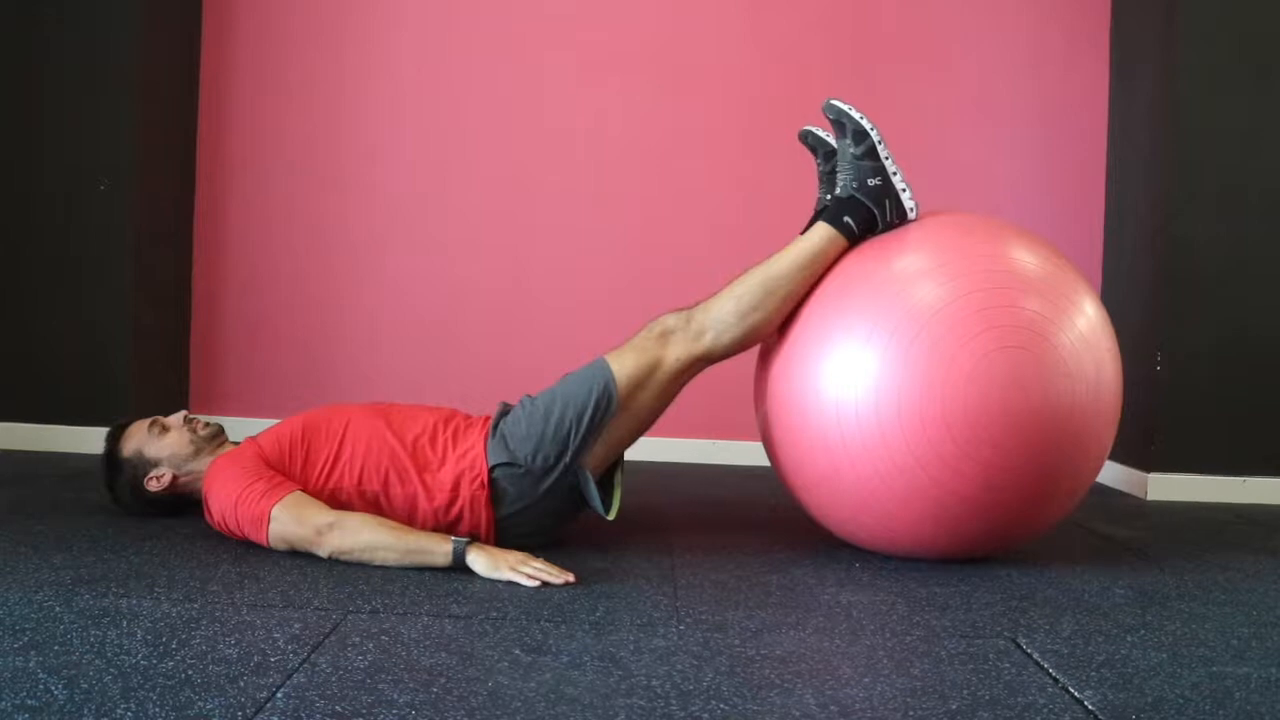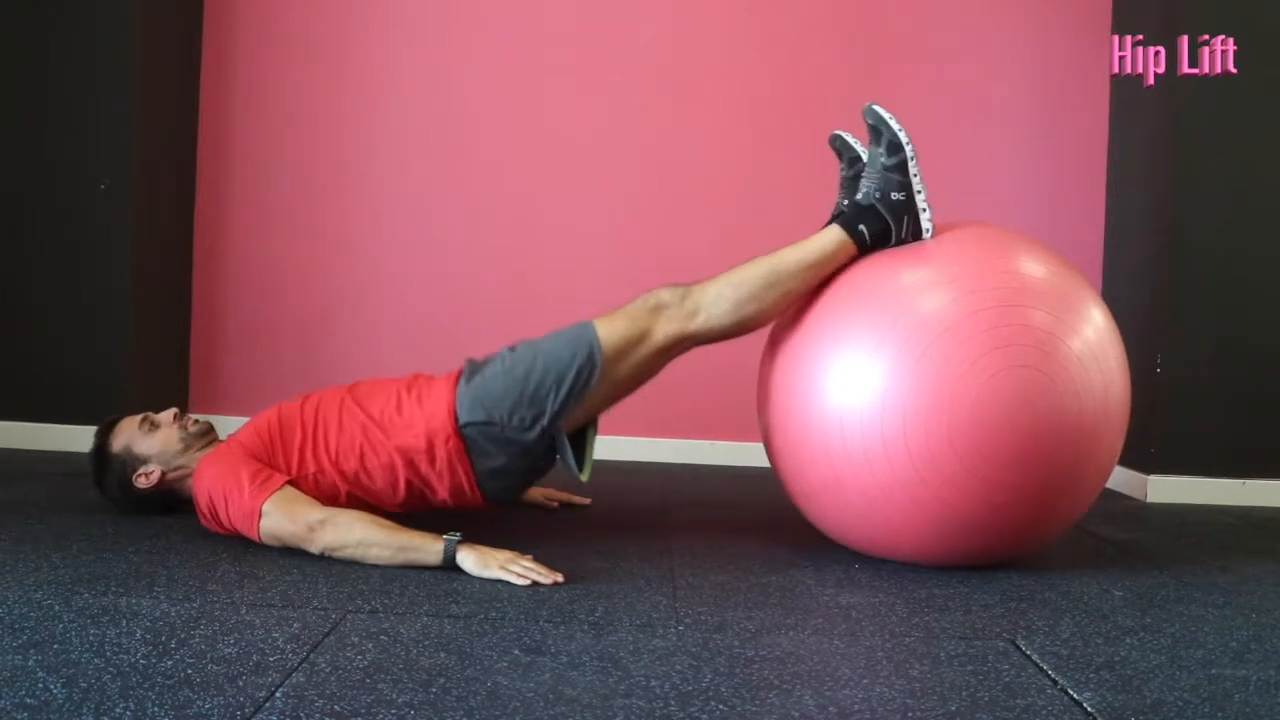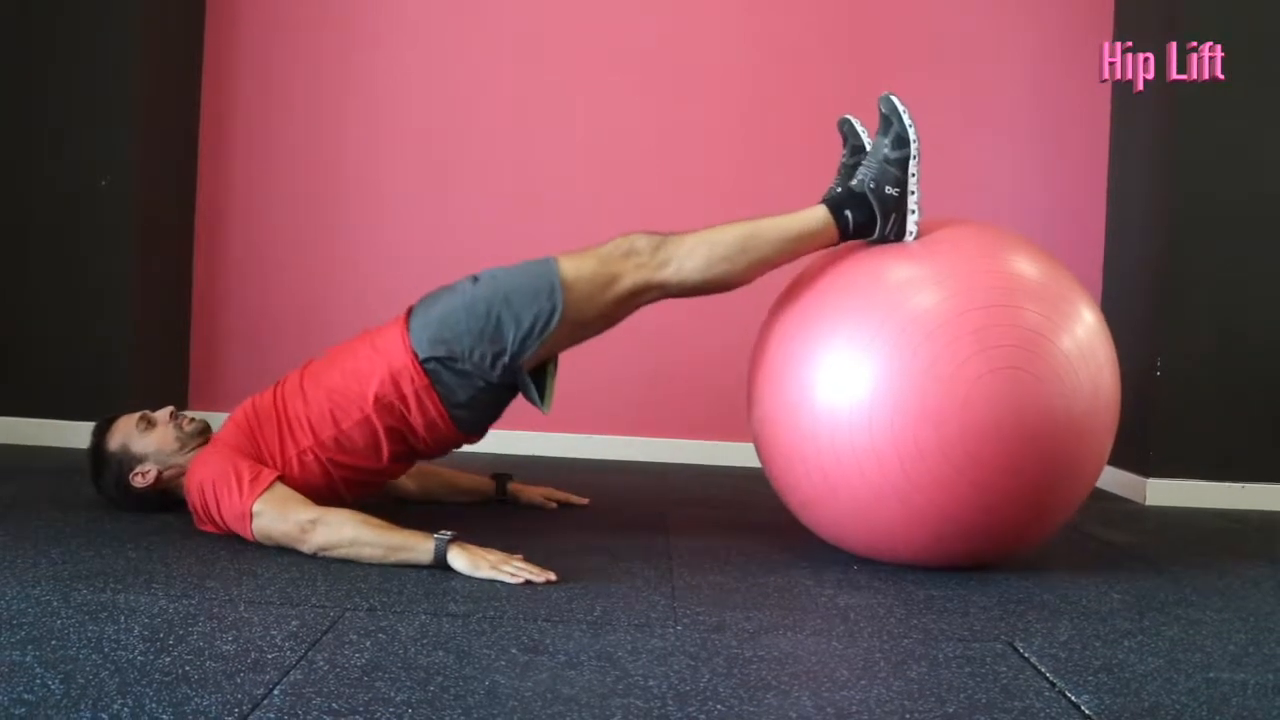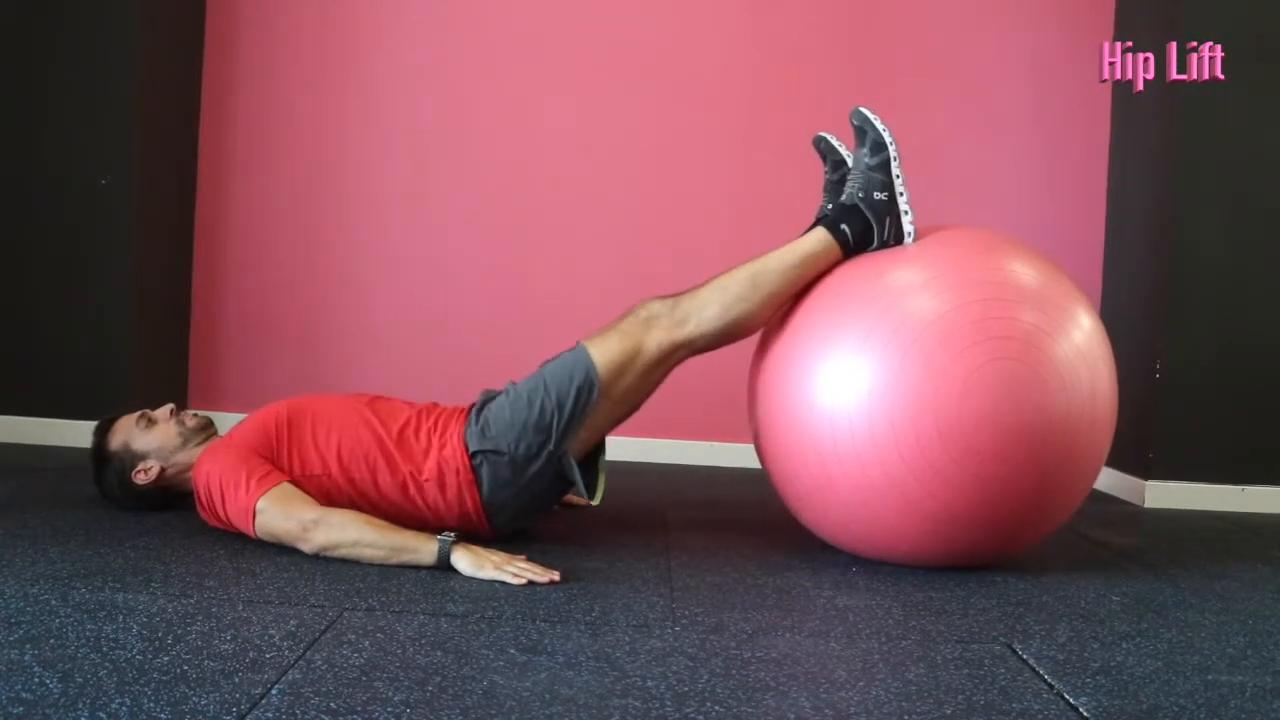
dt=1s
person 1, frame 1
left shoulder: (257, 464)
right shoulder: (232, 487)
right elbow: (328, 535)
right wrist: (470, 551)
left hip: (494, 454)
right hip: (500, 479)
left knee: (675, 337)
right knee: (677, 341)
left ankle: (834, 223)
right ankle: (853, 215)
person 1, frame 2
left shoulder: (241, 464)
right shoulder: (221, 486)
right elbow: (317, 531)
left wrist: (512, 478)
right wrist: (457, 551)
left hip: (466, 424)
right hip: (470, 428)
left knee: (667, 315)
right knee: (668, 315)
left ankle: (851, 229)
right ankle: (868, 225)
person 1, frame 3
left shoulder: (232, 463)
right shoulder: (214, 482)
left elbow: (389, 467)
right elbow: (310, 532)
right wrist: (446, 551)
left hip: (435, 368)
left knee: (639, 267)
right knee: (642, 264)
left ankle: (845, 211)
right ankle: (855, 212)
person 1, frame 4
left shoulder: (242, 458)
right shoulder: (222, 475)
right elbow: (313, 530)
left wrist: (533, 483)
right wrist: (453, 550)
left hip: (469, 447)
right hip: (478, 467)
left knee: (660, 326)
right knee: (662, 328)
left ankle: (838, 231)
right ankle: (854, 226)
